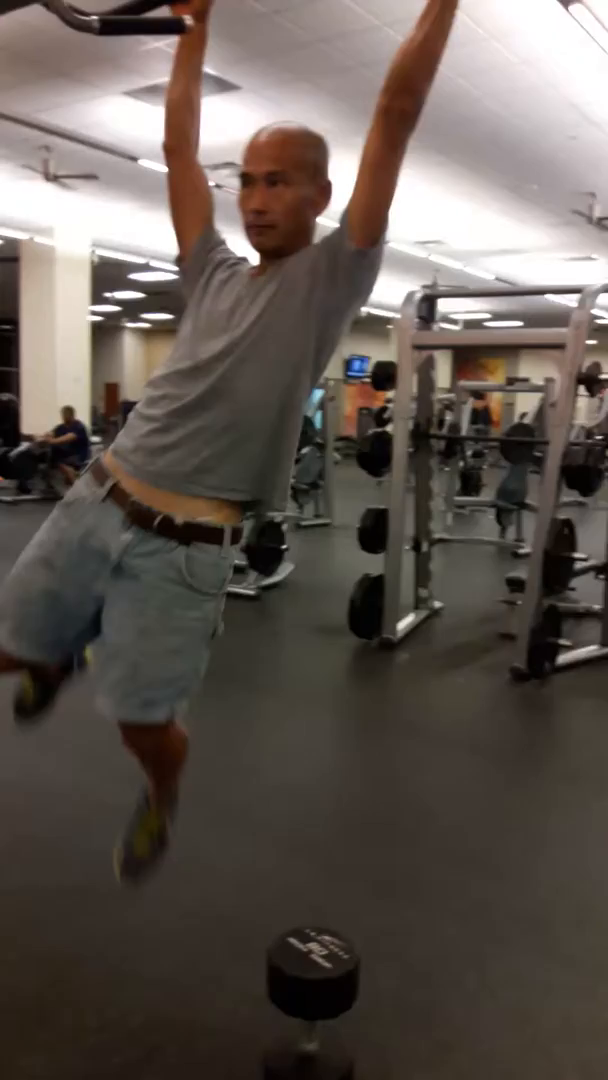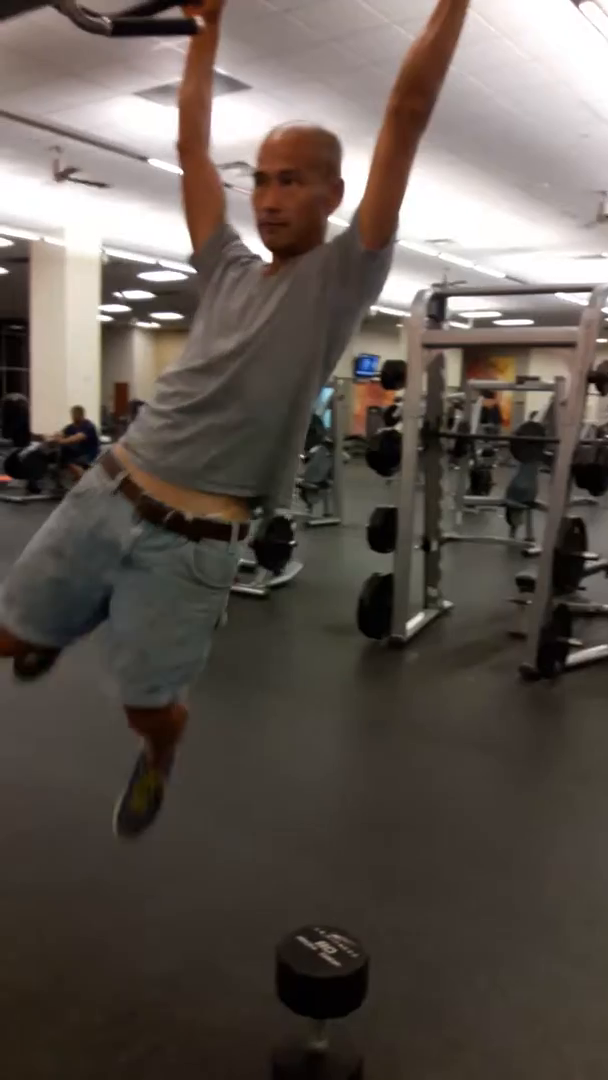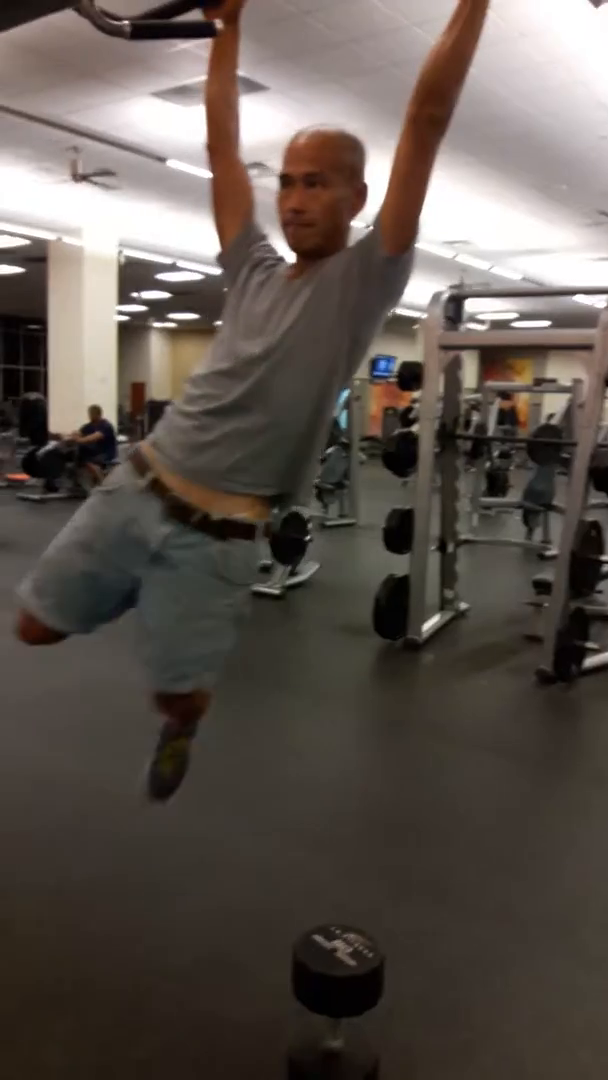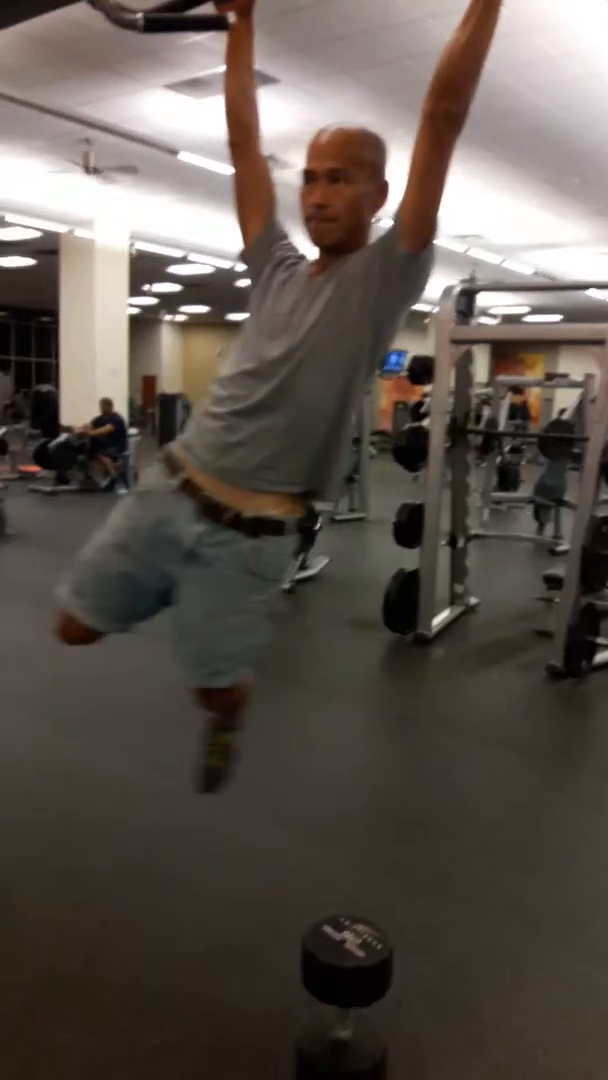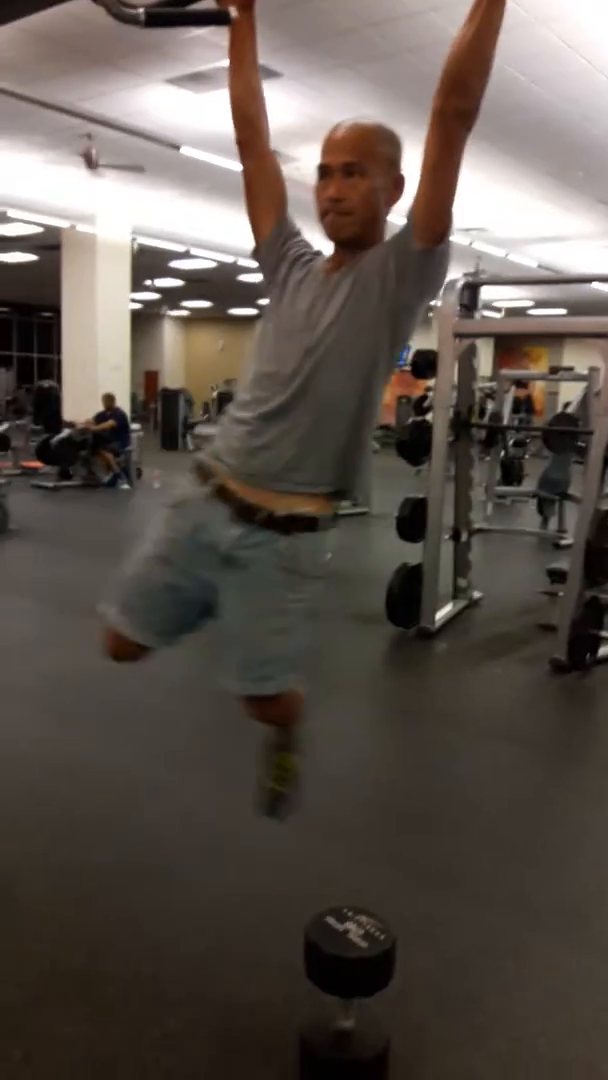
dt=0.1s
person 1, frame 1
left shoulder: (332, 277)
right shoulder: (215, 274)
left elbow: (394, 119)
right elbow: (179, 153)
left hip: (183, 549)
right hip: (96, 506)
left knee: (143, 724)
left ankle: (161, 799)
person 1, frame 2
left shoulder: (344, 275)
right shoulder: (227, 271)
left elbow: (405, 116)
right elbow: (192, 149)
left hip: (187, 541)
right hip: (105, 496)
left knee: (148, 704)
left ankle: (157, 760)
right ankle: (68, 624)
person 1, frame 3
left shoulder: (367, 275)
right shoulder: (254, 271)
left elbow: (427, 120)
right elbow: (220, 148)
left hip: (216, 533)
right hip: (136, 492)
left knee: (176, 691)
right knee: (36, 627)
left ankle: (180, 730)
right ankle: (131, 599)
person 1, frame 4
left shoulder: (389, 271)
right shoulder: (278, 269)
left elbow: (444, 116)
right elbow: (244, 145)
left hip: (246, 531)
right hip: (169, 493)
left knee: (215, 685)
right knee: (73, 625)
left ankle: (224, 726)
right ankle: (164, 595)
person 1, frame 5
left shoulder: (405, 268)
right shoulder: (293, 263)
left elbow: (454, 114)
right elbow: (249, 141)
left hip: (286, 532)
right hip: (204, 504)
left knee: (266, 693)
right knee: (124, 643)
left ankle: (285, 741)
right ankle: (226, 610)
